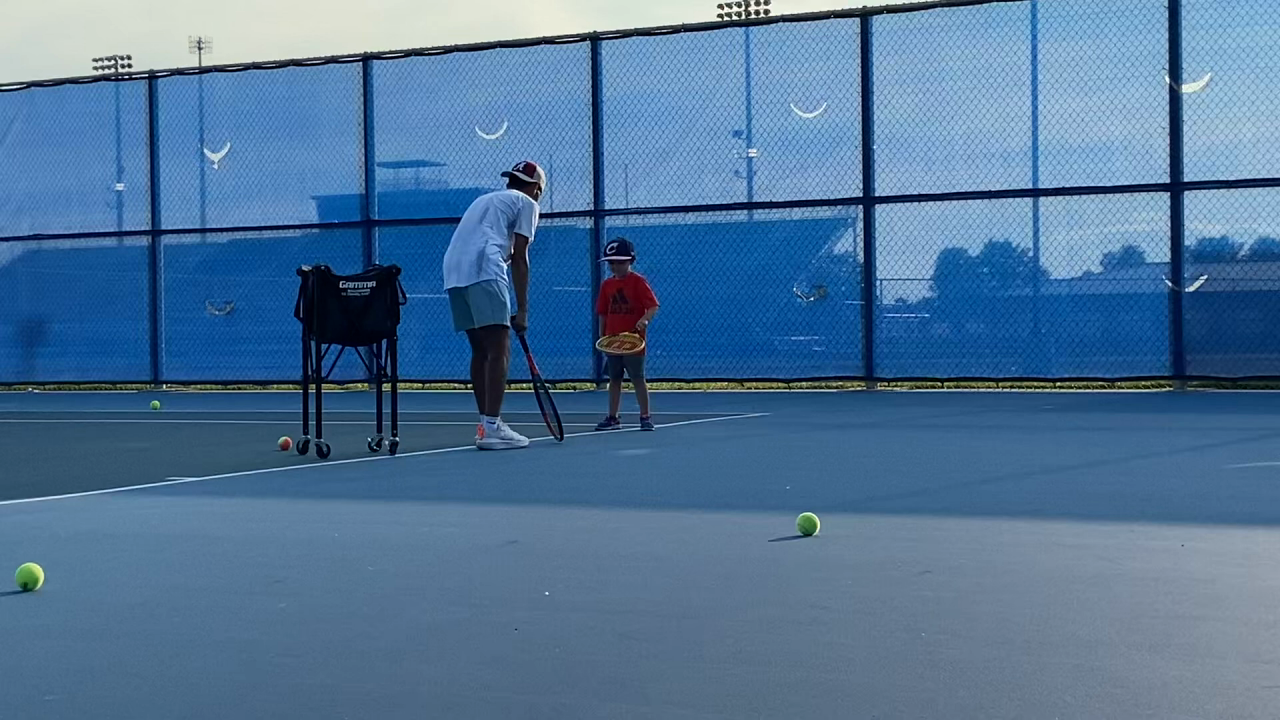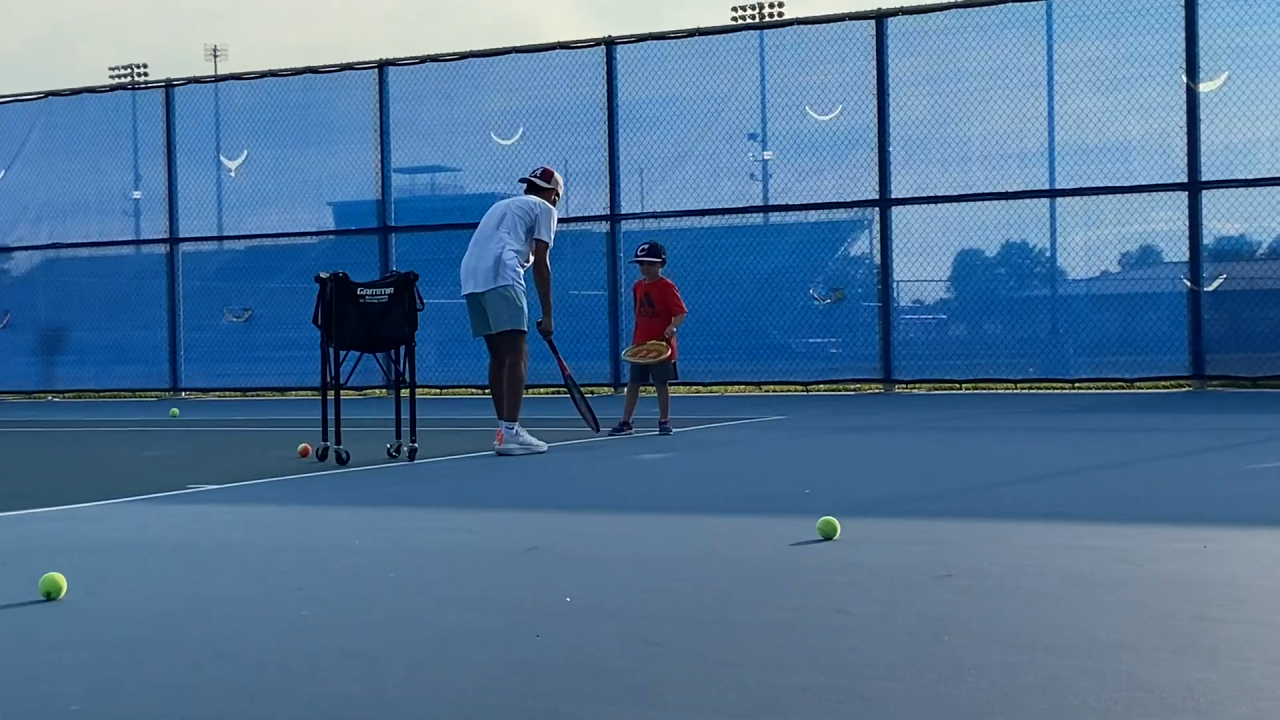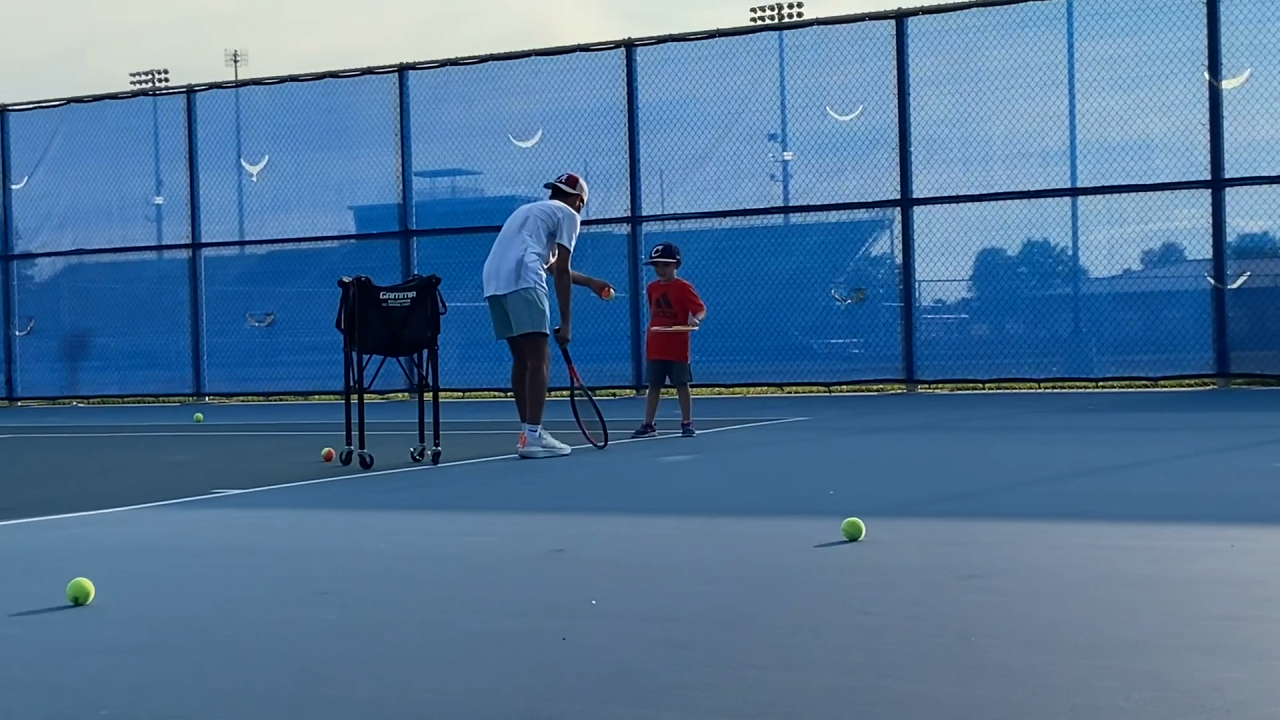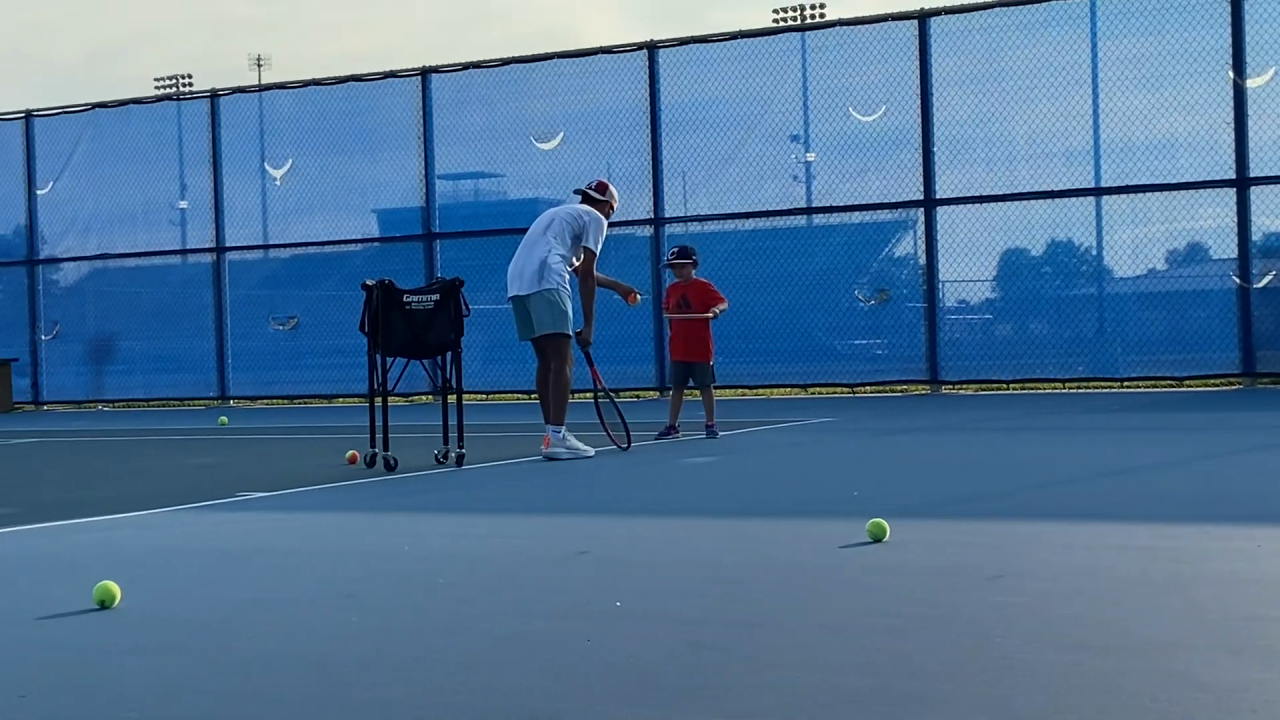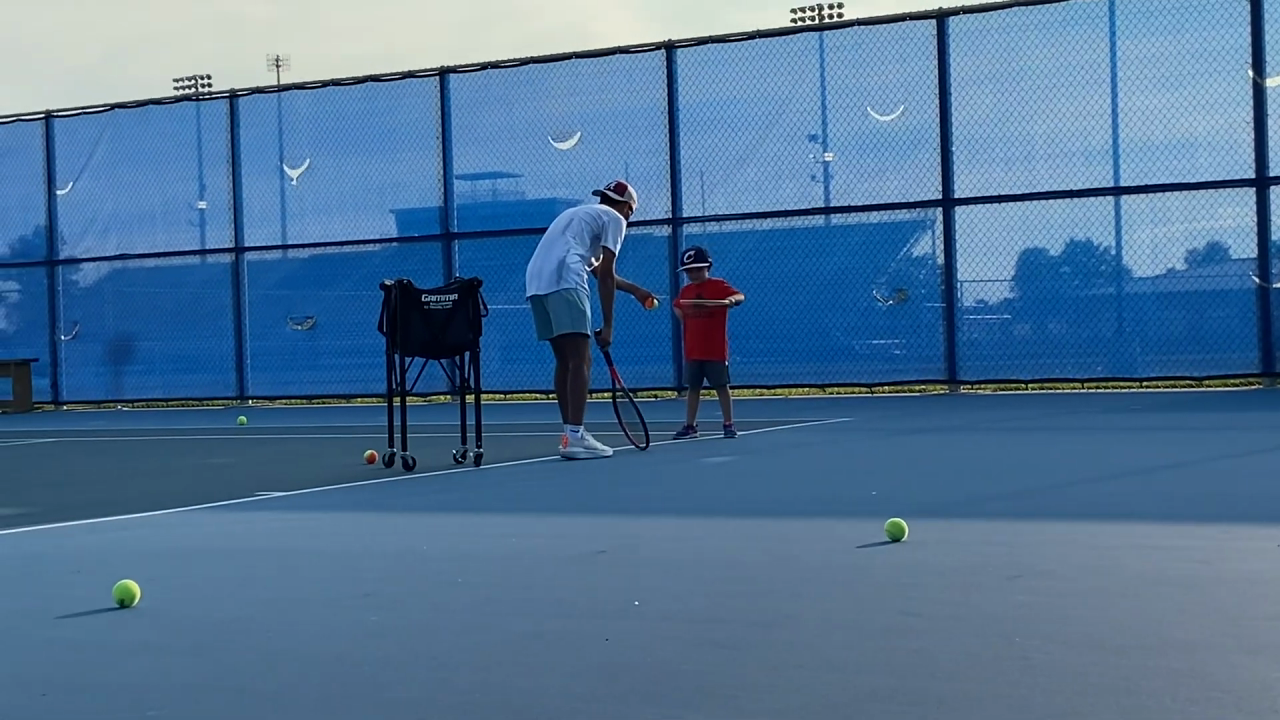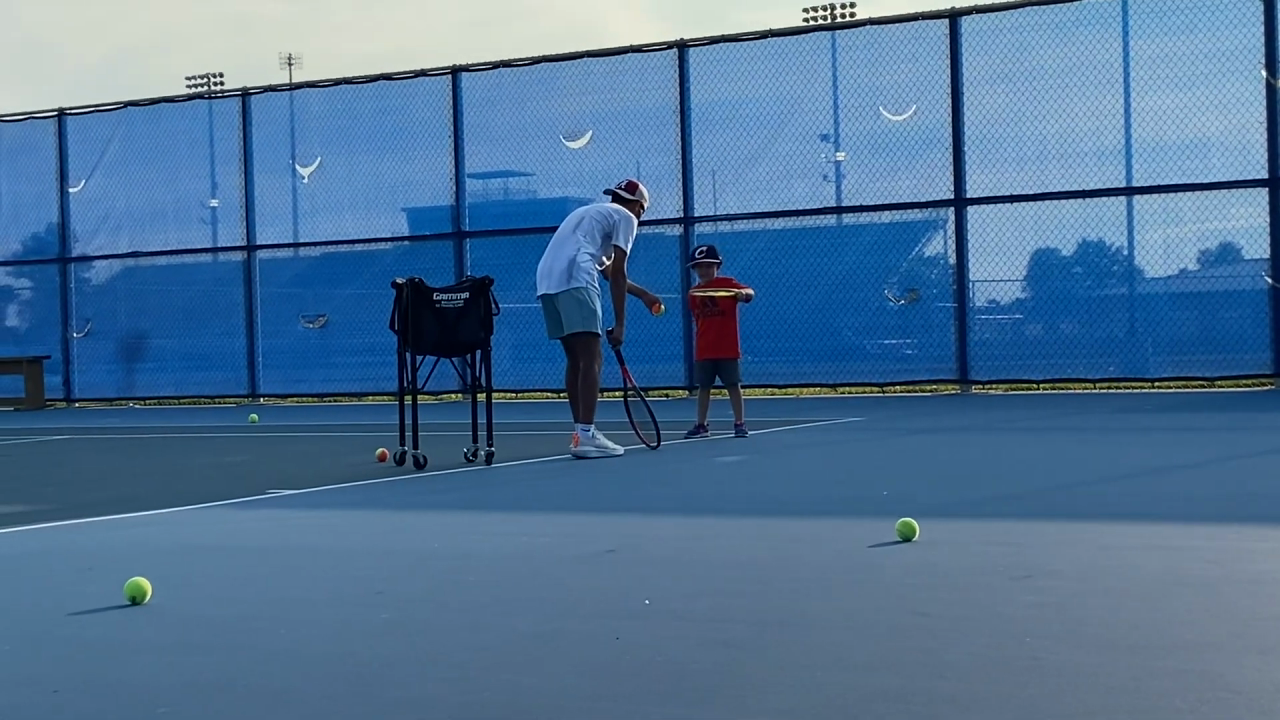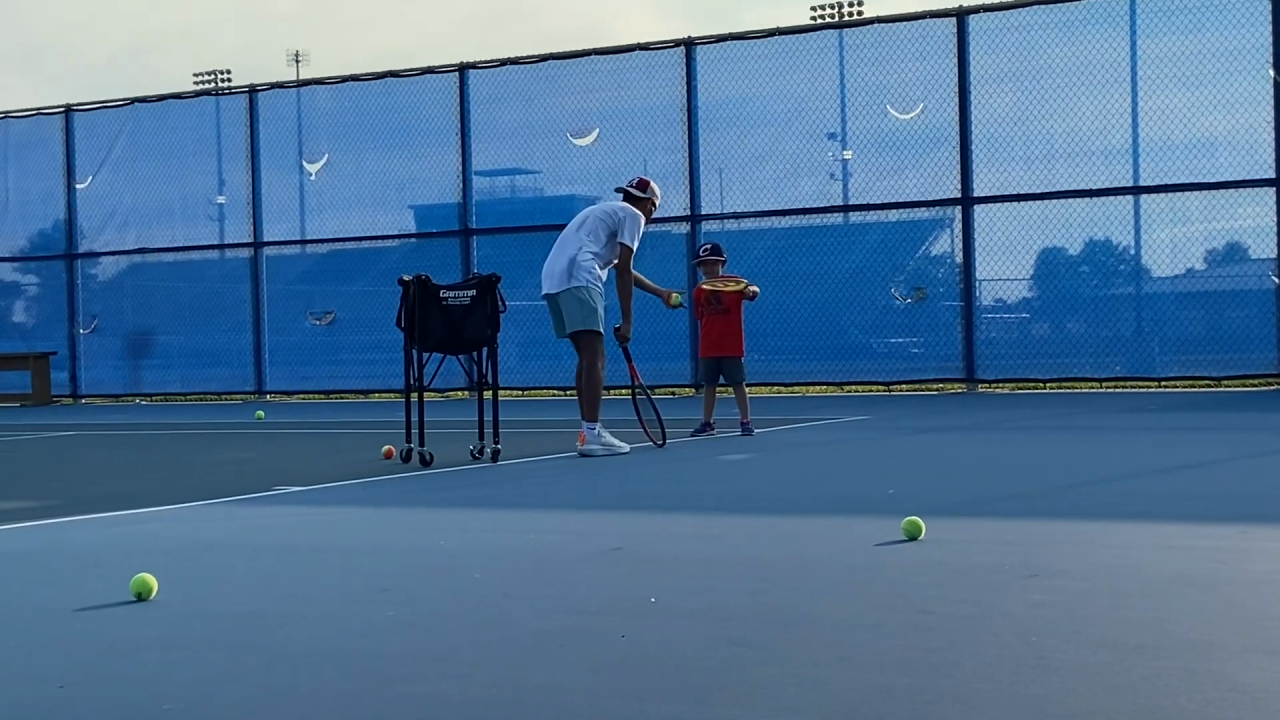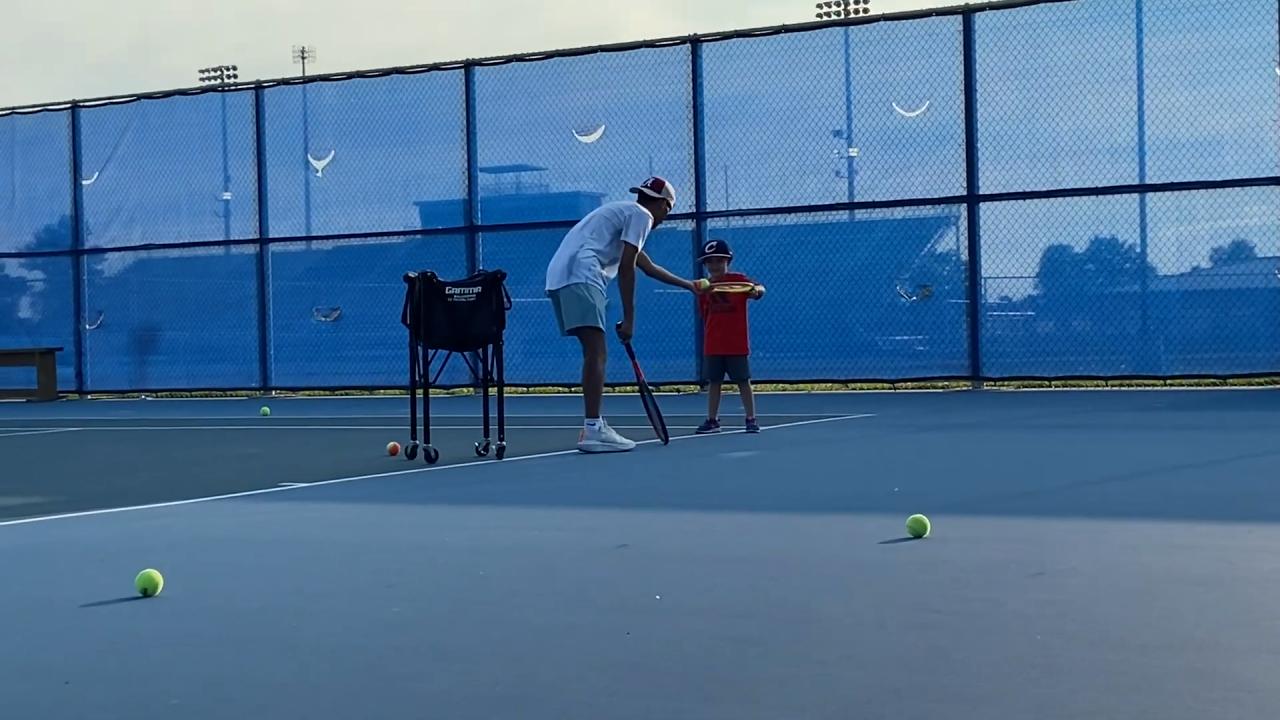
dt=0.5s
person 1, frame 1
left shoulder: (485, 200)
right shoulder: (526, 203)
right elbow: (519, 259)
right wrist: (522, 310)
left hip: (454, 273)
right hip: (483, 272)
left knee: (481, 351)
right knee: (499, 351)
left ankle: (486, 425)
right ankle: (492, 429)
person 1, frame 2
left shoulder: (504, 205)
right shoulder: (544, 209)
right elbow: (540, 264)
right wrist: (547, 314)
left hip: (471, 278)
right hip: (500, 279)
left knee: (499, 356)
right knee: (516, 356)
left ankle: (505, 431)
right ankle: (510, 434)
person 1, frame 3
left shoulder: (530, 210)
right shoulder: (568, 214)
left elbow: (551, 266)
right elbow: (561, 271)
left wrist: (591, 283)
right wrist: (566, 322)
left hip: (494, 281)
right hip: (522, 282)
left knee: (523, 360)
right knee: (539, 360)
left ankle: (528, 433)
right ankle: (534, 437)
person 1, frame 4
left shoulder: (560, 214)
right shoulder: (595, 218)
left elbow: (579, 269)
right elbow: (586, 275)
left wrist: (618, 287)
right wrist: (588, 325)
left hip: (518, 282)
right hip: (545, 283)
left knee: (547, 361)
right knee: (562, 361)
left ankle: (552, 435)
right ankle: (557, 438)
person 1, frame 5
left shoulder: (578, 214)
right shoulder: (613, 218)
left elbow: (598, 271)
right elbow: (606, 275)
left wrist: (636, 291)
right wrist: (608, 325)
left hip: (536, 282)
right hip: (564, 283)
left knee: (565, 361)
right knee: (580, 360)
left ankle: (570, 435)
right ankle: (575, 438)
person 1, frame 6
left shoulder: (592, 213)
right shoulder: (625, 217)
left elbow: (608, 271)
right elbow: (617, 273)
left wrist: (644, 295)
right wrist: (620, 323)
left hip: (547, 281)
right hip: (574, 281)
left knee: (576, 359)
right knee: (591, 359)
left ankle: (581, 433)
right ankle: (586, 436)
person 1, frame 7
left shoulder: (605, 212)
right shoulder: (633, 215)
left elbow: (625, 270)
right elbow: (623, 272)
left wrist: (662, 293)
right wrist: (627, 320)
left hip: (553, 279)
right hip: (578, 280)
left knee: (586, 357)
right knee: (595, 357)
left ankle: (589, 431)
right ankle: (591, 435)
person 1, frame 8
left shoulder: (623, 213)
right shoulder: (641, 215)
left elbow: (648, 266)
right elbow: (626, 269)
left wrist: (687, 285)
right wrist: (629, 318)
left hip: (560, 276)
right hip: (580, 277)
left knee: (594, 353)
right knee: (597, 353)
left ankle: (594, 427)
right ankle: (593, 430)
person 2, frame 1
left shoulder: (639, 281)
right shoulder: (606, 285)
left elbow: (653, 306)
right elbow: (602, 313)
left wrist: (645, 319)
right wrist: (603, 336)
left knee: (637, 379)
right knee: (614, 379)
left ankle: (645, 417)
right ankle: (613, 417)
person 2, frame 2
left shoulder: (667, 287)
right shoulder: (638, 286)
left elbow: (681, 313)
left wrist: (673, 326)
right hip: (640, 346)
left knee: (661, 384)
right knee: (633, 383)
left ankle: (664, 422)
right ankle: (626, 422)
person 2, frame 3
left shoulder: (684, 287)
right shoulder: (652, 288)
left elbow: (701, 309)
left wrist: (696, 319)
right wrist: (654, 326)
left hip: (678, 347)
right hip: (655, 347)
left knee: (682, 385)
right knee: (653, 386)
left ankle: (687, 423)
right ankle: (649, 424)
person 2, frame 4
left shoulder: (704, 286)
right shoulder: (672, 289)
left elbow: (723, 302)
left wrist: (716, 309)
right wrist: (671, 322)
left hip: (700, 348)
right hip: (678, 349)
left knee: (705, 386)
right knee: (676, 387)
left ankle: (711, 424)
right ankle: (672, 426)
person 2, frame 5
left shoulder: (718, 285)
right shoulder: (685, 291)
left elbow: (740, 296)
right elbow: (677, 307)
left wrist: (732, 299)
right wrist: (682, 317)
left hip: (715, 349)
right hip: (692, 350)
left knee: (721, 386)
right knee: (693, 387)
left ankle: (728, 424)
right ankle: (690, 426)
person 2, frame 6
left shoulder: (728, 283)
right shoulder: (694, 292)
left elbow: (750, 293)
right elbow: (696, 318)
left wrist: (743, 292)
right wrist: (701, 333)
left hip: (728, 348)
right hip: (704, 349)
left knee: (733, 385)
right knee: (703, 386)
left ankle: (740, 423)
right ankle: (701, 425)
person 2, frame 7
right shoulder: (699, 291)
left elbow: (755, 290)
right elbow: (701, 318)
left wrist: (750, 290)
right wrist: (703, 340)
left hip: (732, 346)
right hip: (708, 348)
left knee: (738, 383)
right knee: (708, 384)
left ankle: (746, 422)
right ankle: (707, 423)
person 2, frame 8
left shoulder: (738, 279)
left elbow: (759, 289)
right elbow: (706, 315)
left wrist: (756, 289)
left hip: (737, 344)
right hip: (713, 345)
left knee: (743, 381)
right knee: (713, 382)
left ankle: (751, 419)
right ankle: (712, 420)
